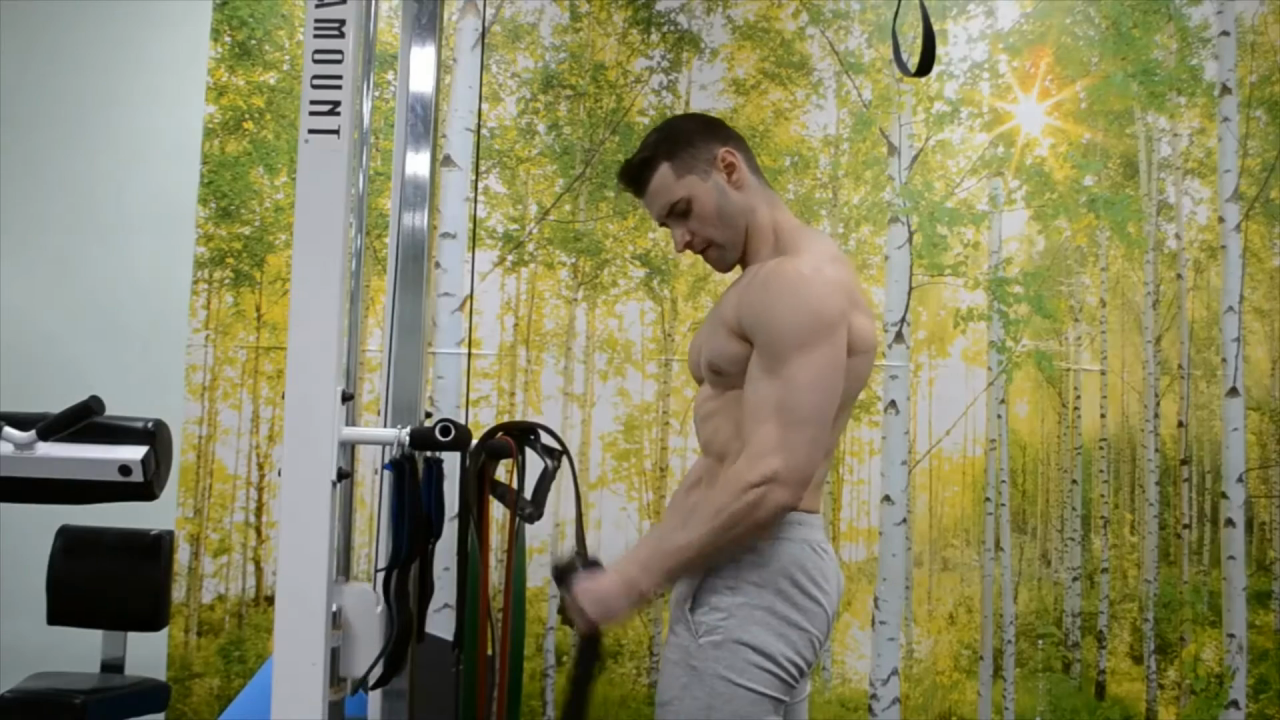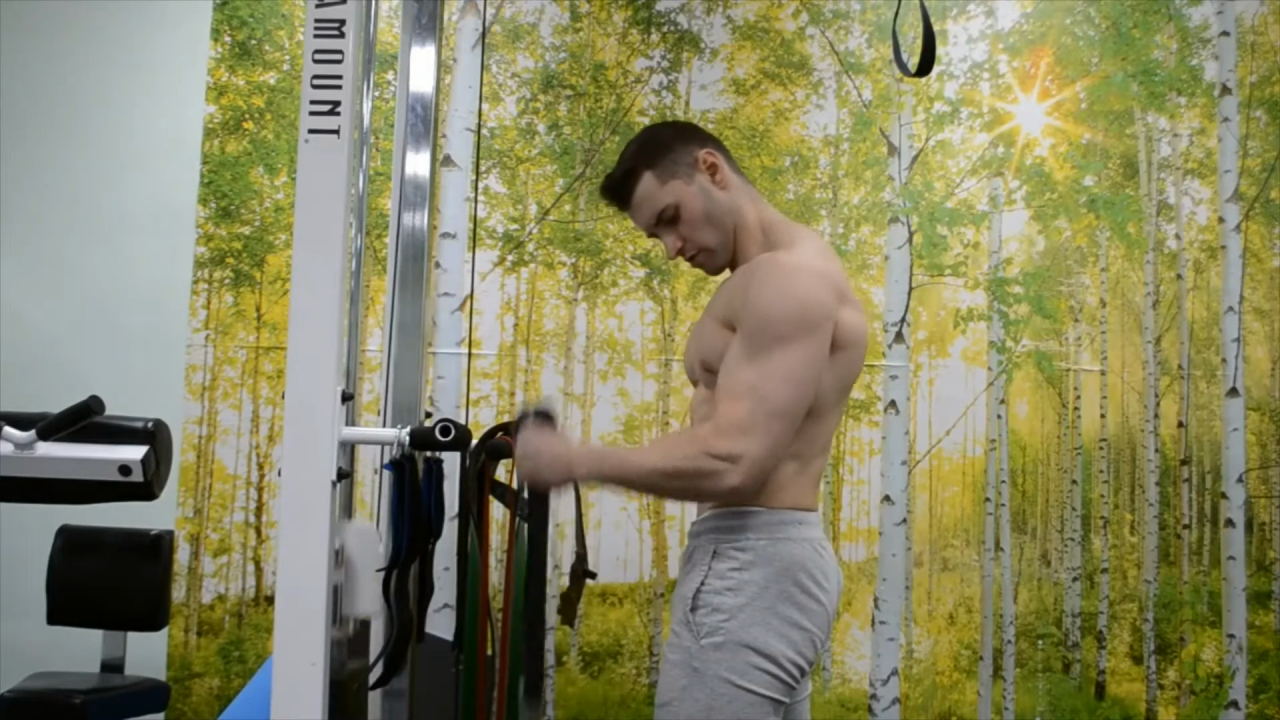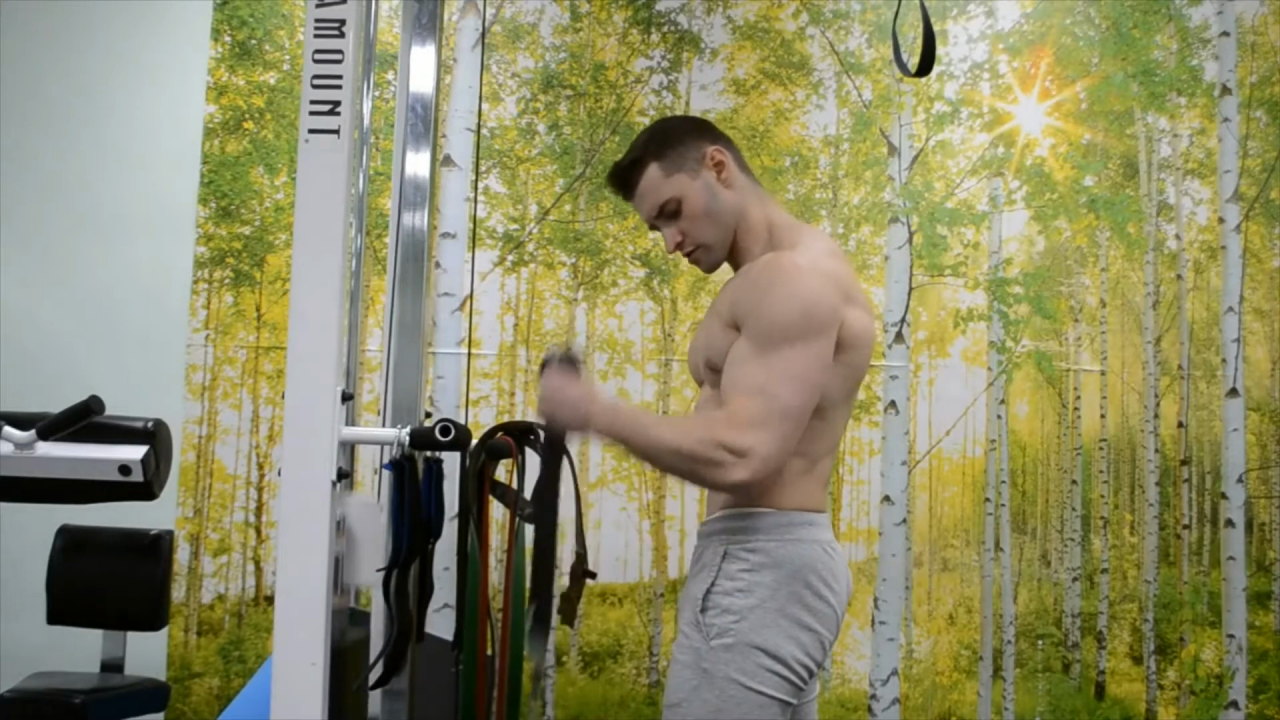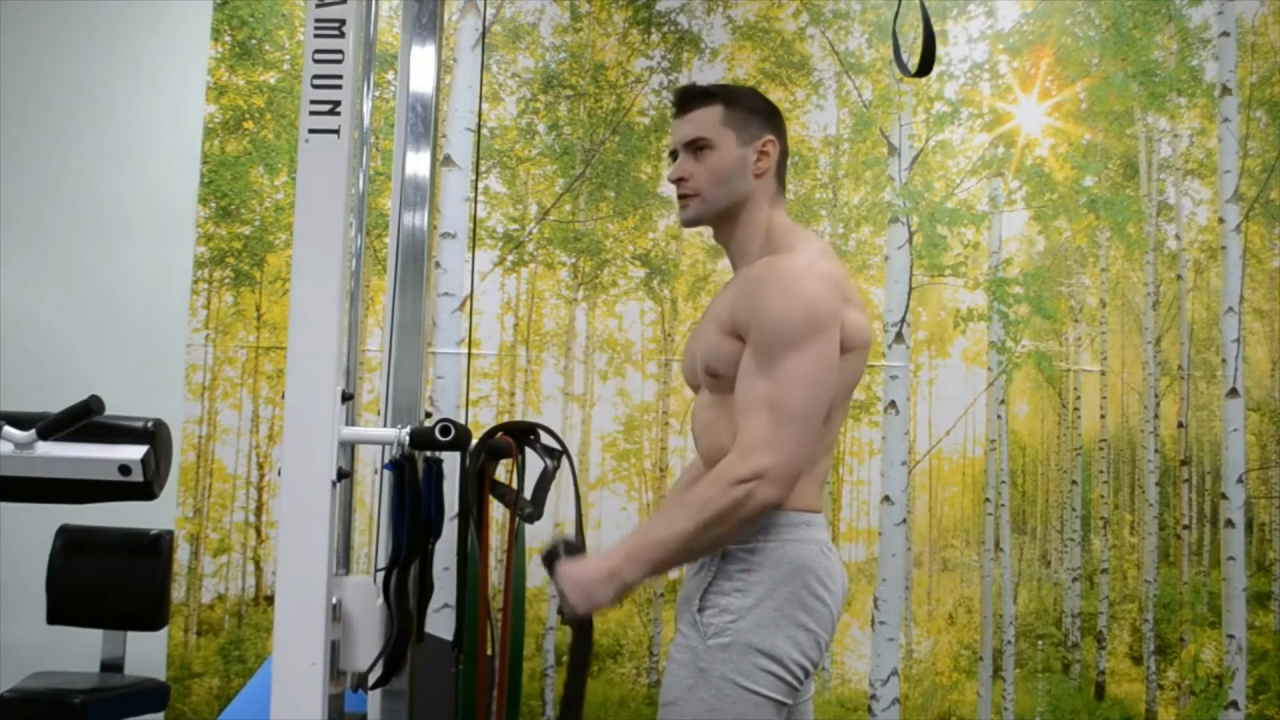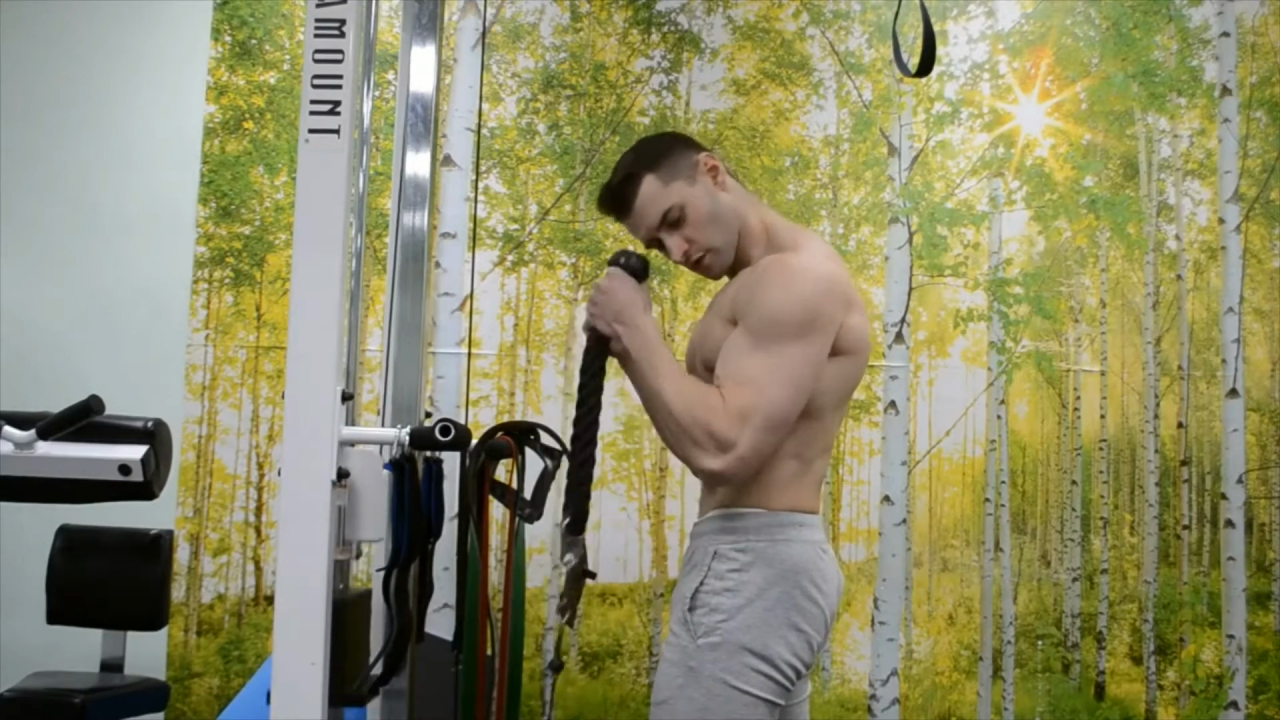
dt=1s
person 1, frame 1
left shoulder: (800, 281)
right shoulder: (770, 285)
left elbow: (773, 478)
left wrist: (635, 582)
right wrist: (634, 563)
left hip: (753, 570)
right hip: (757, 565)
person 1, frame 2
left shoulder: (789, 277)
right shoulder: (770, 281)
left elbow: (731, 460)
right elbow: (725, 445)
left wrist: (577, 458)
right wrist: (593, 460)
left hip: (751, 565)
right hip: (763, 561)
person 1, frame 3
left shoulder: (795, 275)
right shoulder: (776, 279)
left elbow: (739, 456)
right elbow: (729, 441)
left wrist: (595, 411)
right wrist: (607, 415)
left hip: (762, 569)
right hip: (770, 564)
person 1, frame 4
left shoulder: (792, 279)
right shoulder: (758, 286)
left elbow: (760, 476)
left wrist: (619, 568)
right wrist: (631, 556)
left hip: (759, 571)
right hip: (762, 566)
person 1, frame 5
left shoulder: (797, 277)
right shoulder: (763, 286)
left elbow: (723, 448)
right elbow: (713, 448)
left wrist: (638, 329)
right wrist: (629, 346)
left hip: (751, 568)
right hip: (762, 563)
